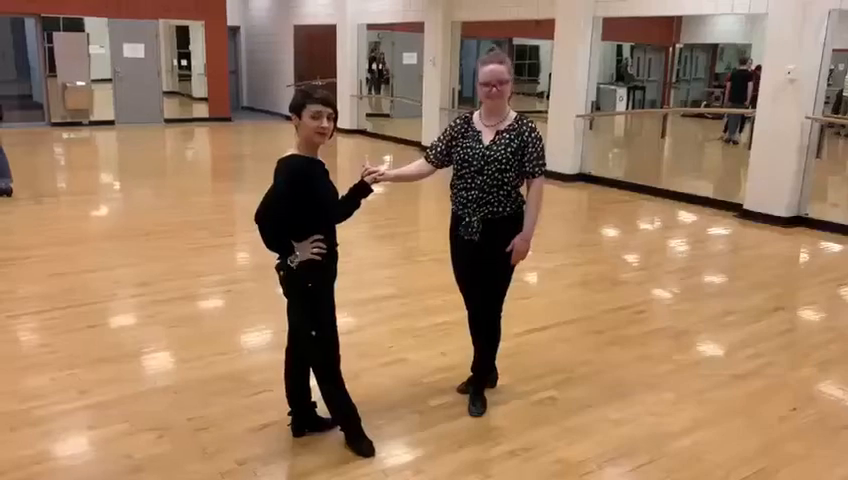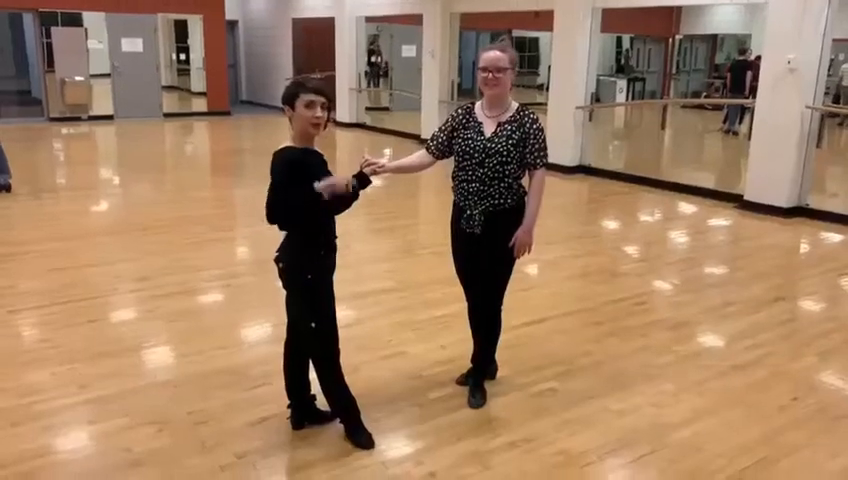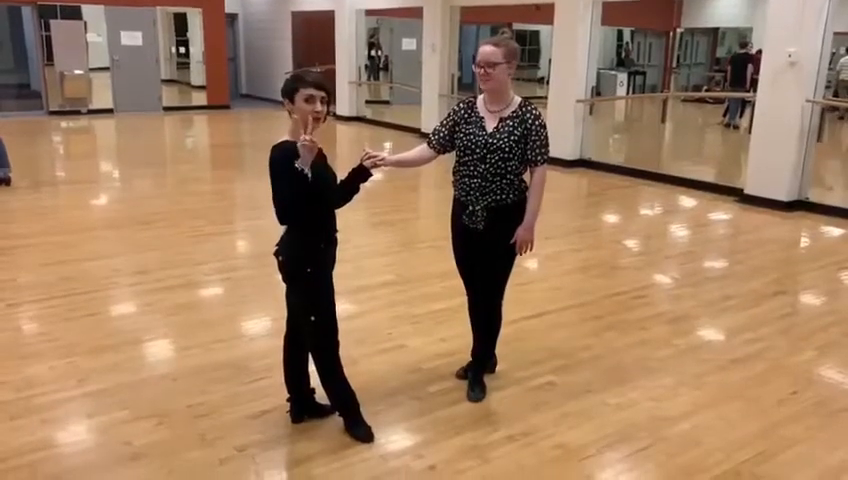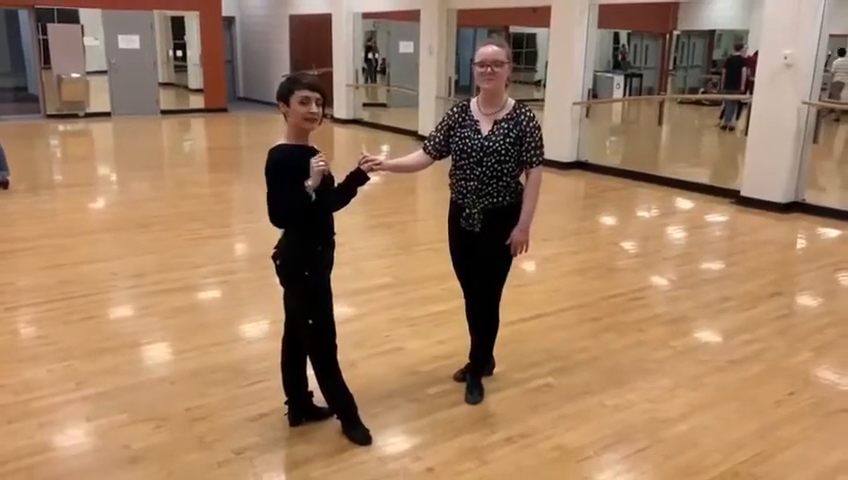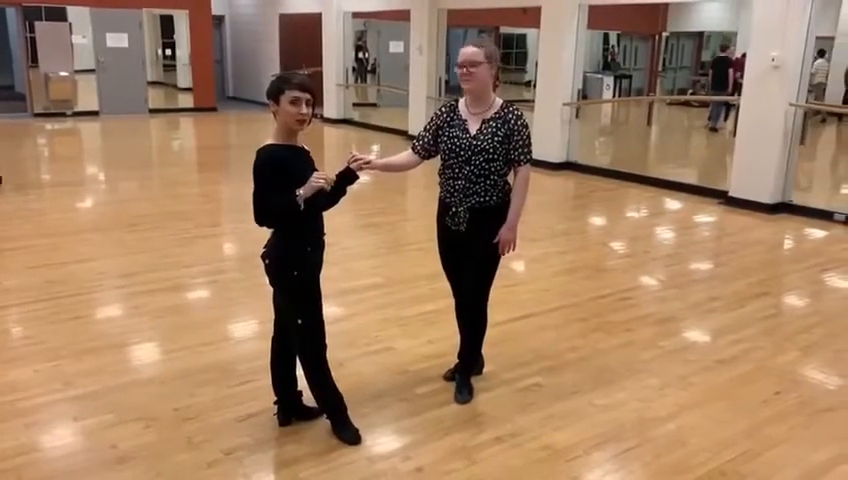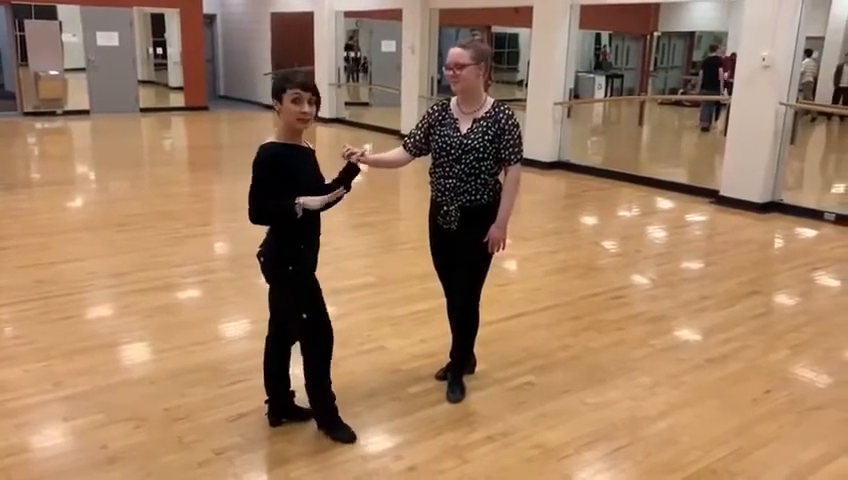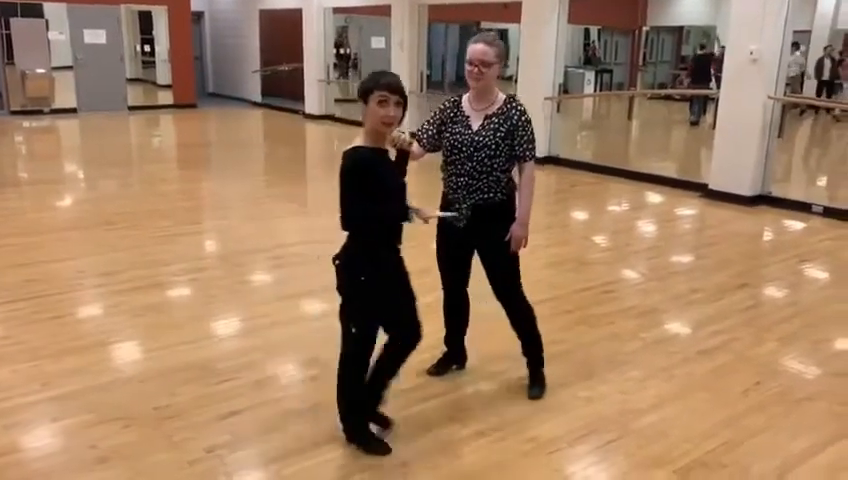
dt=0.7s
person 1, frame 1
left shoulder: (314, 167)
right shoulder: (293, 169)
left elbow: (331, 214)
right elbow: (265, 218)
left wrist: (362, 187)
right wrist: (291, 252)
left hip: (317, 270)
right hip: (304, 273)
left knee: (302, 345)
right knee: (324, 350)
left ankle: (303, 416)
right ankle: (350, 425)
person 1, frame 2
left shoulder: (314, 158)
right shoulder: (288, 160)
left elbow: (330, 207)
right elbow: (276, 214)
left wrist: (360, 179)
right wrist: (321, 189)
left hip: (316, 258)
right hip: (302, 261)
left knee: (301, 336)
right knee: (323, 342)
left ankle: (302, 409)
right ankle: (350, 417)
person 1, frame 3
left shoulder: (315, 153)
right shoulder: (284, 154)
left elbow: (331, 199)
right elbow: (285, 212)
left wrist: (362, 171)
right wrist: (303, 164)
left hip: (317, 251)
right hip: (301, 256)
left knee: (300, 330)
right knee: (323, 335)
left ankle: (301, 403)
right ankle: (349, 411)
person 1, frame 4
left shoulder: (311, 153)
right shoulder: (281, 158)
left elbow: (330, 202)
right elbow: (279, 216)
left wrist: (359, 175)
right wrist: (310, 183)
left hip: (314, 255)
right hip: (299, 259)
left knee: (298, 333)
right knee: (321, 338)
left ankle: (299, 406)
right ankle: (347, 414)
person 1, frame 5
left shoulder: (301, 153)
right shoulder: (269, 158)
left elbow: (320, 203)
right elbow: (264, 215)
left wrist: (348, 175)
right wrist: (301, 192)
left hip: (304, 255)
right hip: (288, 259)
left knee: (288, 333)
right knee: (310, 338)
left ankle: (289, 405)
right ankle: (336, 413)
person 1, frame 6
left shoulder: (306, 152)
right shoulder: (270, 155)
left elbow: (320, 198)
right elbow: (257, 212)
left wrist: (349, 171)
right wrist: (298, 204)
left hip: (299, 255)
right hip: (286, 258)
left knee: (283, 331)
right knee: (317, 334)
left ankle: (280, 405)
right ankle: (325, 414)
person 1, frame 7
left shoulder: (384, 154)
right shoulder: (356, 160)
right elbow: (353, 220)
left wrist: (404, 159)
right wrist: (407, 212)
left hip: (388, 262)
right hip: (361, 268)
left knee: (407, 334)
right knee: (358, 345)
left ankle: (366, 403)
right ankle: (354, 424)
person 2, frame 1
left shoulder: (524, 131)
right shoulder: (461, 126)
left elbow: (535, 183)
right elbow: (429, 163)
left wrist: (526, 233)
right wrist: (389, 175)
left hip: (501, 231)
right hip: (463, 229)
left knee: (489, 307)
right knee: (473, 306)
left ankle: (479, 381)
right ankle: (487, 370)
person 2, frame 2
left shoulder: (526, 122)
right shoulder: (462, 116)
left elbow: (537, 175)
right elbow: (429, 155)
left wrist: (528, 225)
right wrist: (389, 166)
left hip: (503, 223)
right hip: (464, 220)
left knee: (489, 299)
right knee: (473, 298)
left ankle: (478, 373)
right ankle: (487, 362)
person 2, frame 3
left shoulder: (528, 117)
right shoulder: (463, 110)
left elbow: (538, 172)
right elbow: (430, 149)
left wrist: (529, 223)
right wrist: (390, 159)
left hip: (504, 219)
right hip: (465, 215)
left knee: (489, 294)
right knee: (474, 292)
left ankle: (478, 367)
right ankle: (486, 356)
person 2, frame 4
left shoulder: (523, 119)
right shoulder: (458, 114)
left elbow: (534, 173)
right elbow: (426, 154)
left wrist: (524, 224)
right wrist: (387, 164)
left hip: (500, 221)
right hip: (462, 217)
left knee: (486, 296)
right knee: (471, 294)
left ankle: (476, 368)
right ankle: (484, 358)
person 2, frame 5
left shoulder: (510, 118)
right shoulder: (446, 114)
left elbow: (521, 172)
right elbow: (415, 155)
left wrist: (511, 223)
right wrist: (376, 163)
left hip: (488, 220)
right hip: (450, 217)
left knee: (475, 295)
right knee: (460, 293)
left ankle: (465, 368)
right ankle: (473, 357)
person 2, frame 6
left shoulder: (501, 117)
right shoulder: (438, 112)
left elbow: (512, 172)
right elbow: (406, 153)
left wrist: (501, 222)
right wrist: (367, 158)
left hip: (479, 219)
right hip: (442, 216)
left knee: (466, 295)
right knee: (452, 293)
left ankle: (458, 368)
right ankle: (465, 357)
person 2, frame 7
left shoulder: (513, 112)
right shoulder: (449, 109)
left elbow: (527, 168)
right elbow: (419, 148)
left wrist: (522, 219)
left hip: (494, 217)
right hip: (453, 214)
left knee: (509, 292)
right knee: (453, 289)
left ankle: (536, 365)
right ankle: (454, 352)
